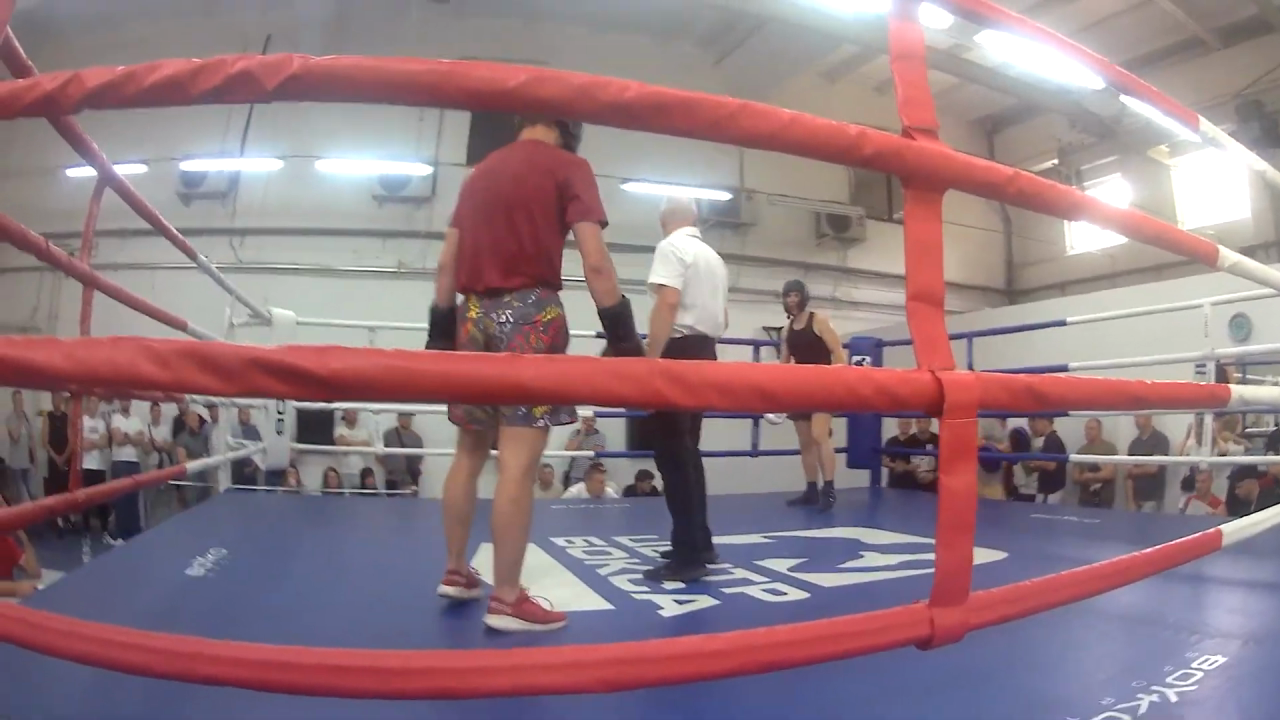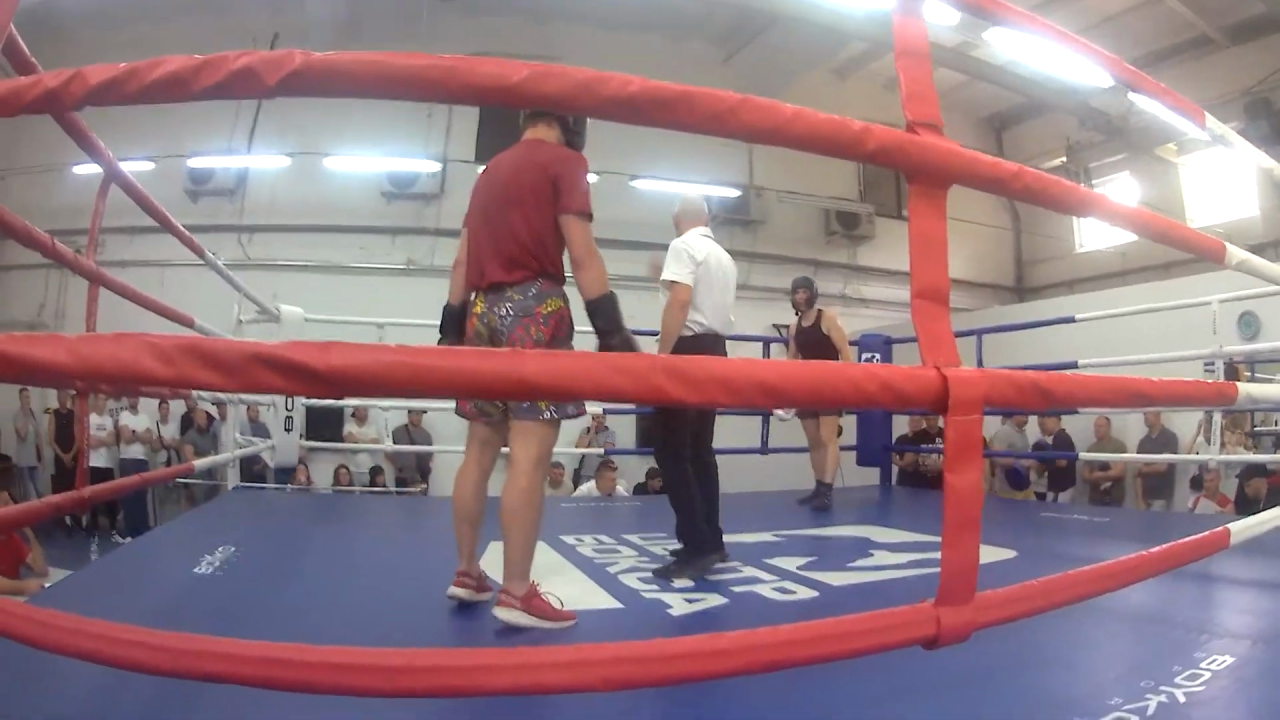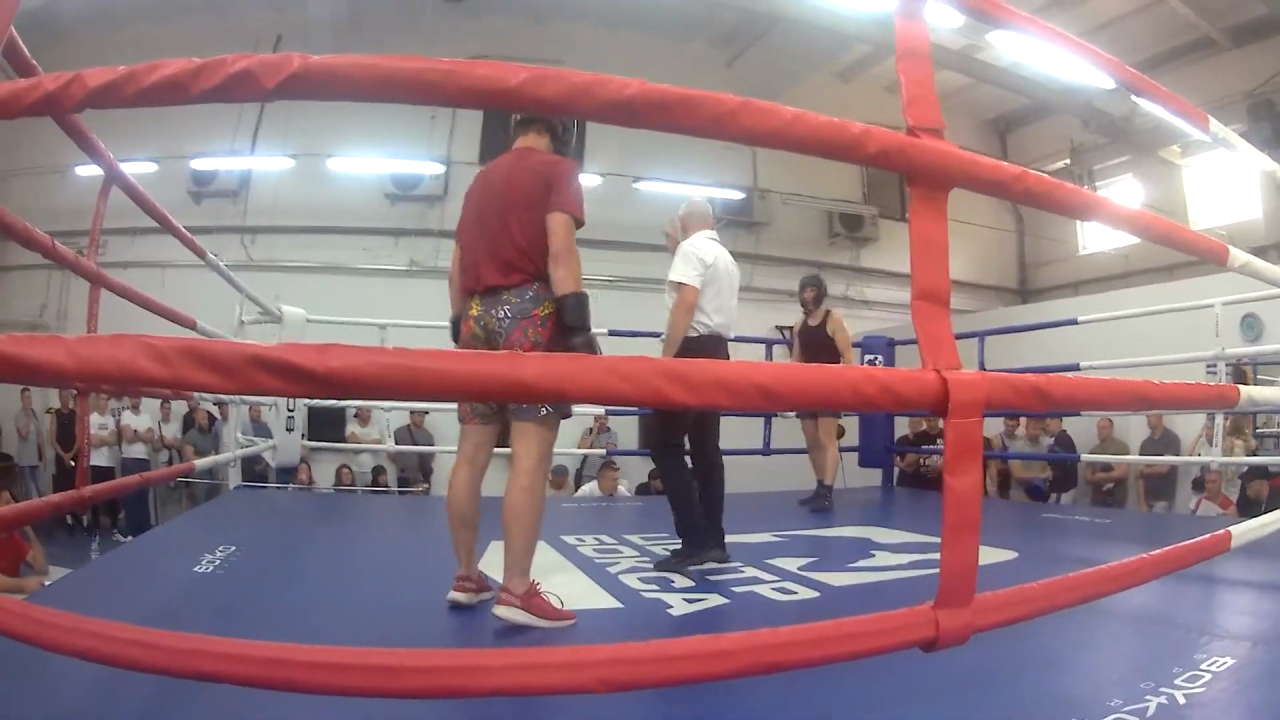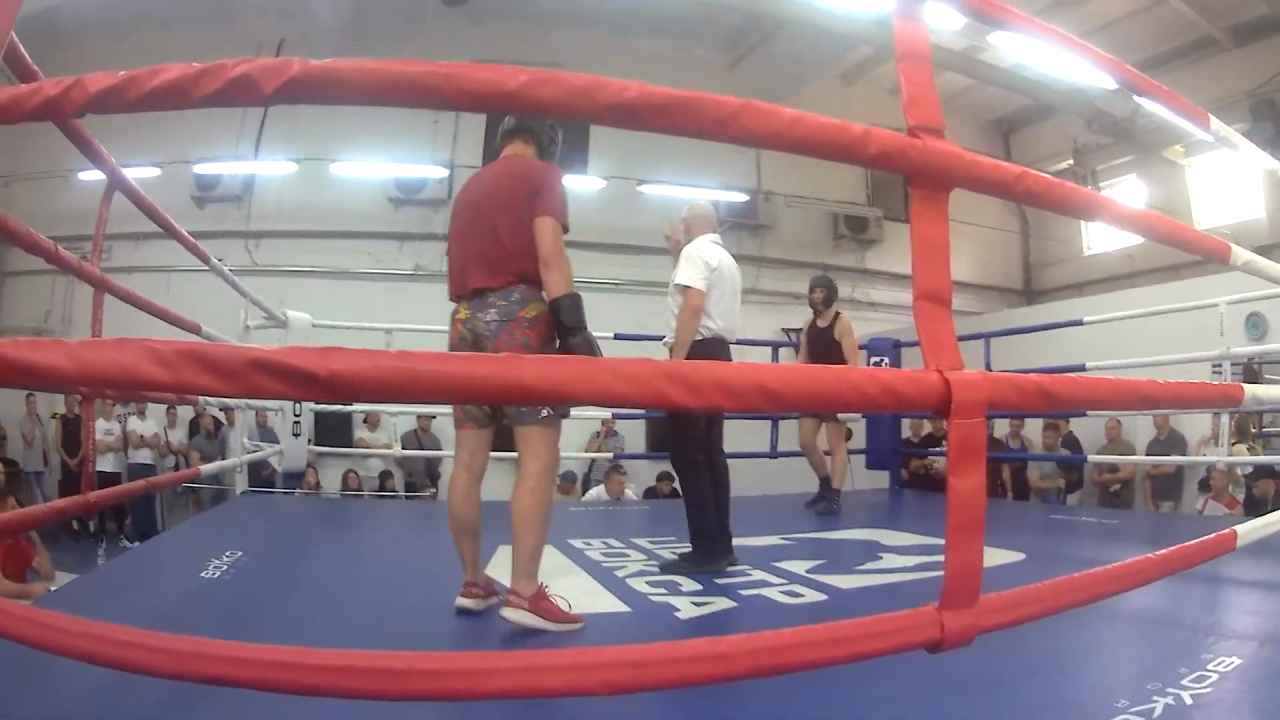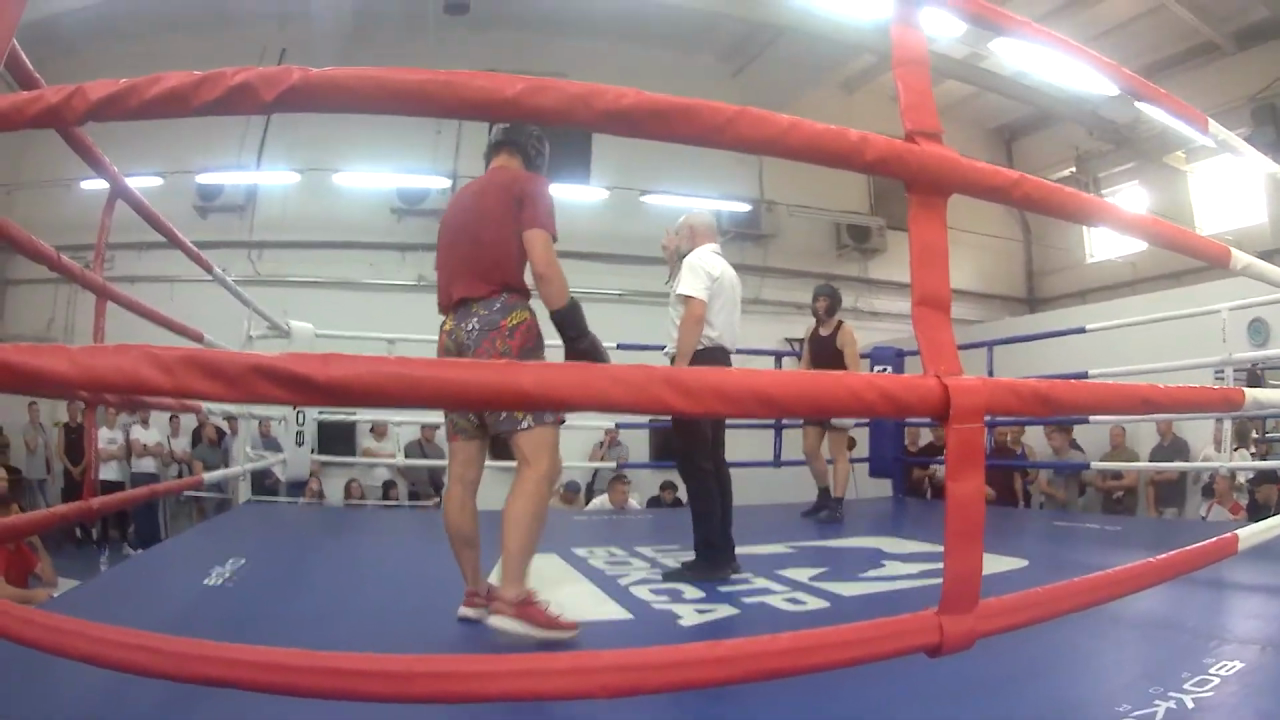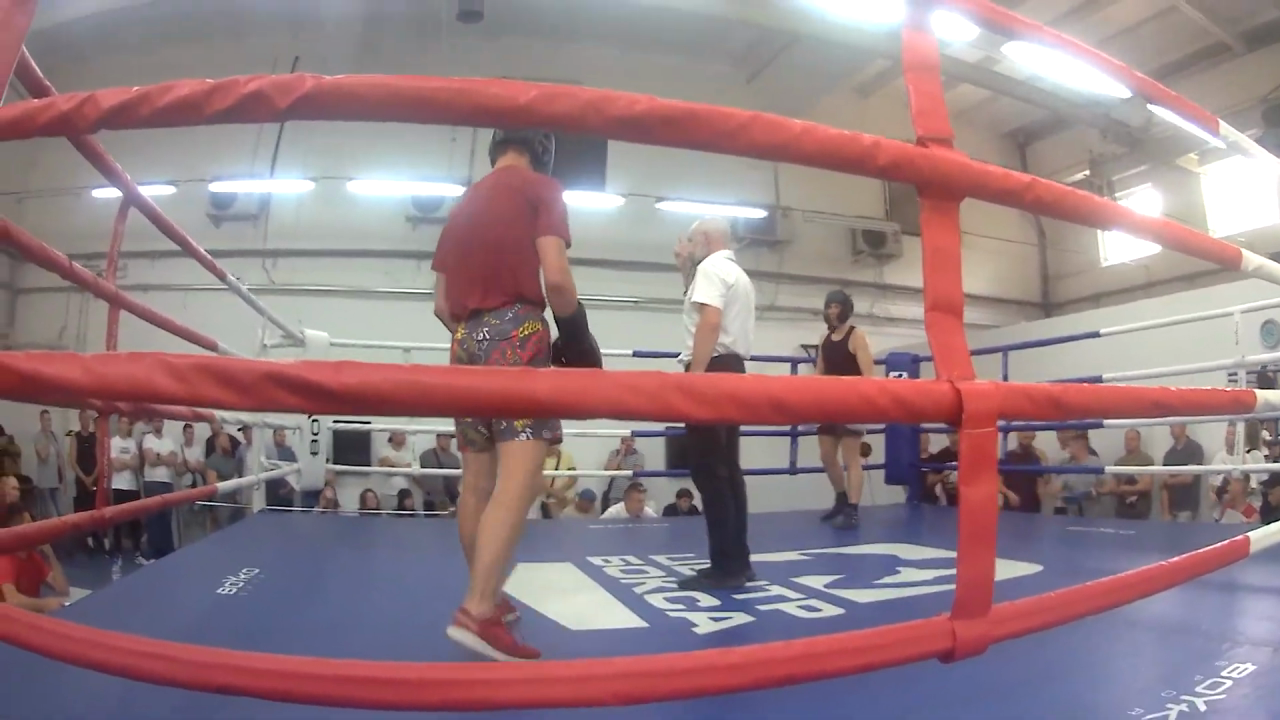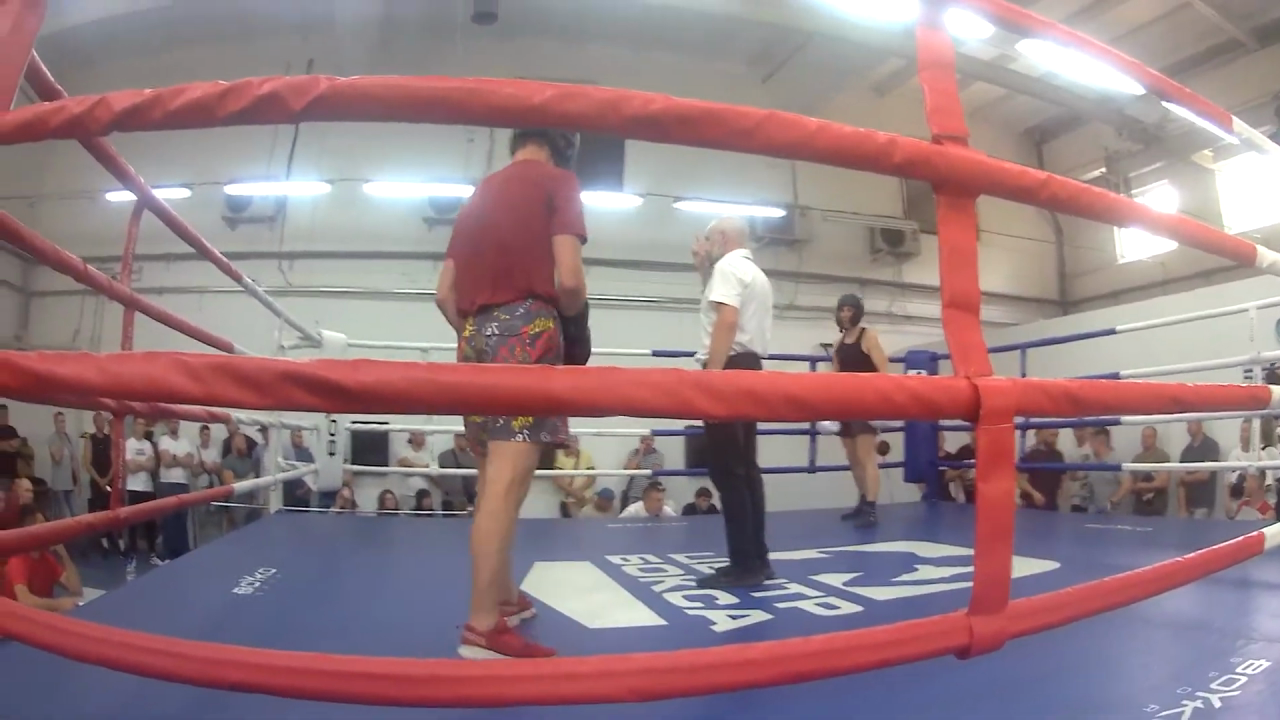
dt=0.2s
person 1, frame 1
left shoulder: (480, 171)
right shoulder: (568, 166)
left elbow: (447, 263)
right elbow: (595, 262)
left wrist: (440, 330)
right wrist: (623, 333)
left hip: (474, 315)
right hip: (530, 314)
left knee: (469, 454)
right knee: (517, 464)
left ankle: (456, 571)
right ankle: (507, 597)
person 1, frame 2
left shoulder: (489, 171)
right shoulder: (565, 161)
left elbow: (462, 261)
right elbow: (581, 253)
left wrist: (452, 327)
right wrist: (611, 329)
left hip: (482, 311)
right hip: (535, 308)
left knee: (480, 453)
right knee: (530, 458)
left ankle: (466, 572)
right ankle: (516, 592)
person 1, frame 3
left shoulder: (482, 179)
right shoulder: (556, 168)
left elbow: (457, 267)
right elbow: (560, 253)
left wrist: (461, 327)
right wrist: (578, 329)
left hip: (476, 316)
right hip: (528, 311)
left knee: (471, 455)
right knee: (530, 459)
left ankle: (466, 577)
right ankle: (516, 589)
person 1, frame 4
left shoulder: (470, 187)
right shoulder: (542, 173)
right elbow: (549, 256)
right wrist: (572, 328)
left hip: (467, 319)
right hip: (517, 314)
left knee: (468, 461)
right knee: (538, 458)
left ankle: (473, 582)
right ankle: (524, 591)
person 1, frame 5
left shoulder: (458, 201)
right shoulder: (528, 185)
right elbow: (542, 267)
right wrist: (577, 333)
left hip: (453, 331)
right hip: (503, 322)
left knee: (463, 473)
right knee: (538, 461)
left ankle: (476, 590)
right ankle: (513, 596)
person 1, frame 6
left shoulder: (461, 204)
right shoulder: (539, 187)
left elbow: (440, 300)
right elbow: (556, 277)
right wrist: (576, 333)
left hip: (466, 339)
right hip: (517, 332)
left knee: (477, 482)
right knee: (519, 479)
left ankle: (486, 597)
right ankle: (477, 614)
person 1, frame 7
left shoulder: (477, 193)
right shoulder: (558, 181)
left elbow: (444, 293)
right elbow: (568, 279)
right wrist: (575, 329)
left hip: (474, 335)
right hip: (526, 330)
left knee: (492, 480)
right knee: (507, 484)
left ankle: (503, 596)
right ankle: (484, 628)
person 2, frame 1
left shoulder: (671, 248)
right shoulder: (713, 257)
left elbow: (667, 304)
left wrist: (651, 360)
left hip: (678, 353)
right hip: (705, 353)
left knee: (672, 455)
right knee: (687, 451)
left ankle: (690, 555)
right ankle: (697, 543)
person 2, frame 2
left shoulder: (684, 246)
right shoulder: (724, 256)
left elbow: (680, 301)
left wrist: (661, 356)
left hip: (689, 350)
right hip: (715, 350)
left knee: (670, 449)
right knee: (700, 448)
left ankle: (698, 544)
right ankle: (709, 541)
person 2, frame 3
left shoulder: (692, 248)
right shoulder: (726, 258)
left elbow: (686, 302)
left wrist: (666, 357)
left hip: (692, 351)
right hip: (716, 352)
left knee: (667, 446)
right knee: (705, 449)
left ankle: (697, 540)
right ankle: (711, 539)
person 2, frame 4
left shoulder: (696, 251)
right shoulder: (727, 259)
left elbow: (692, 306)
left wrist: (675, 361)
right wrist: (676, 252)
left hip: (697, 355)
right hip: (718, 355)
left knee: (688, 454)
right knee: (710, 452)
left ankle: (707, 549)
right ankle: (719, 545)
person 2, frame 5
left shoulder: (696, 260)
right shoulder: (725, 268)
left elbow: (694, 315)
left wrist: (677, 370)
right wrist: (674, 263)
left hip: (698, 364)
right hip: (718, 363)
left knee: (694, 463)
right knee: (712, 460)
left ankle: (710, 558)
right ankle: (722, 553)
person 2, frame 6
left shoulder: (711, 267)
right shoulder: (738, 274)
left elbow: (709, 322)
left wrist: (693, 379)
right wrist: (687, 268)
left hip: (712, 371)
right hip: (732, 370)
left knee: (710, 471)
right knee: (727, 468)
left ankle: (726, 565)
right ankle: (737, 560)
person 2, frame 7
left shoulder: (728, 266)
right shoulder: (756, 274)
left elbow: (726, 321)
right wrist: (704, 269)
left hip: (729, 371)
right hip: (749, 370)
left knee: (727, 469)
right knee: (744, 467)
left ankle: (744, 563)
right ankle: (756, 558)
person 3, frame 1
left shoulder: (819, 321)
right shoulder: (787, 331)
left elbow: (838, 352)
right elbow: (784, 364)
left knee: (819, 437)
right knee: (805, 443)
left ankle: (828, 489)
right ankle: (811, 490)
person 3, frame 2
left shoulder: (827, 318)
right shoulder: (794, 328)
left elbow: (845, 351)
right elbow: (792, 361)
left knee: (828, 439)
right knee: (813, 442)
left ankle: (827, 491)
right ankle: (820, 488)
person 3, frame 3
left shoulder: (834, 320)
right shoulder: (799, 325)
left elbow: (847, 355)
left knee: (827, 440)
right knee: (812, 443)
left ankle: (827, 494)
right ankle: (820, 487)
person 3, frame 4
left shoulder: (842, 322)
right shoulder: (808, 324)
left elbow: (852, 361)
right elbow: (803, 358)
left knee: (836, 445)
right knee: (805, 442)
left ankle: (834, 497)
right ankle: (824, 485)
person 3, frame 5
left shoulder: (845, 331)
right shoulder: (811, 332)
left elbow: (853, 369)
right elbow: (805, 366)
left knee: (838, 454)
right knee: (810, 450)
left ankle: (837, 506)
right ankle: (824, 495)
person 3, frame 6
left shoulder: (856, 336)
right shoulder: (825, 339)
left elbow: (868, 373)
left knee: (851, 459)
right knee: (827, 458)
left ankle: (852, 512)
right ankle: (841, 500)
person 3, frame 7
left shoulder: (868, 337)
right shoulder: (839, 344)
left elbow: (883, 370)
left knee: (866, 457)
right knee: (853, 459)
left ankle: (870, 510)
right ankle: (864, 503)
